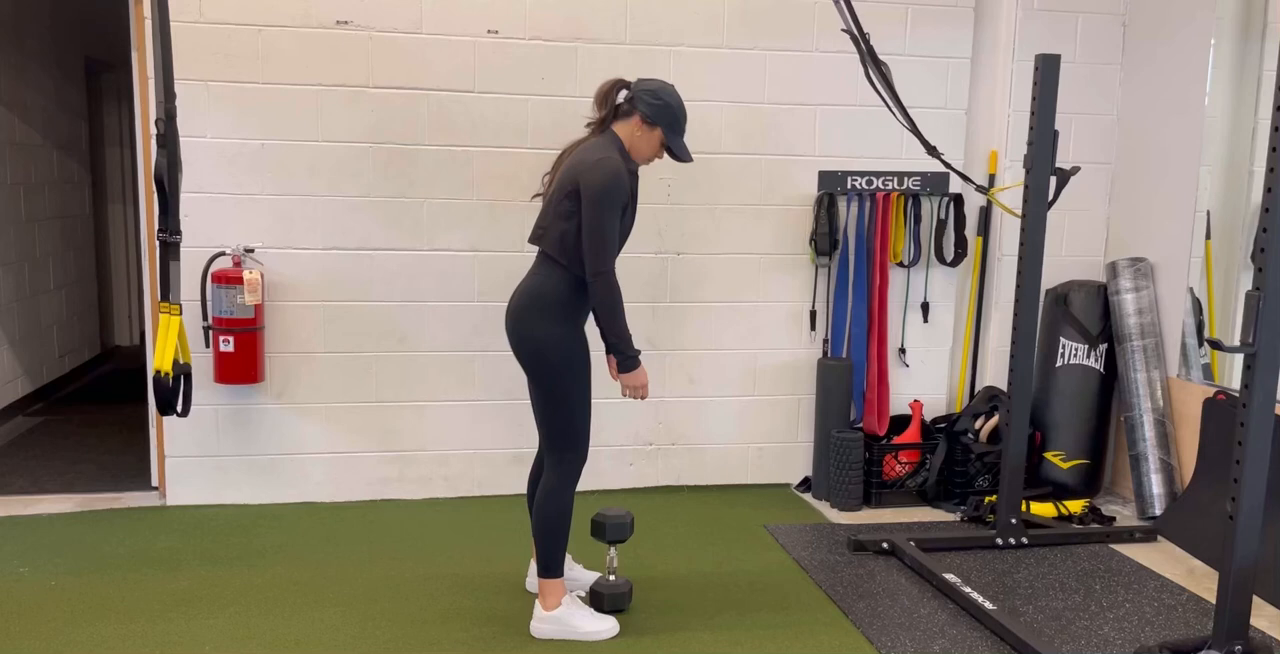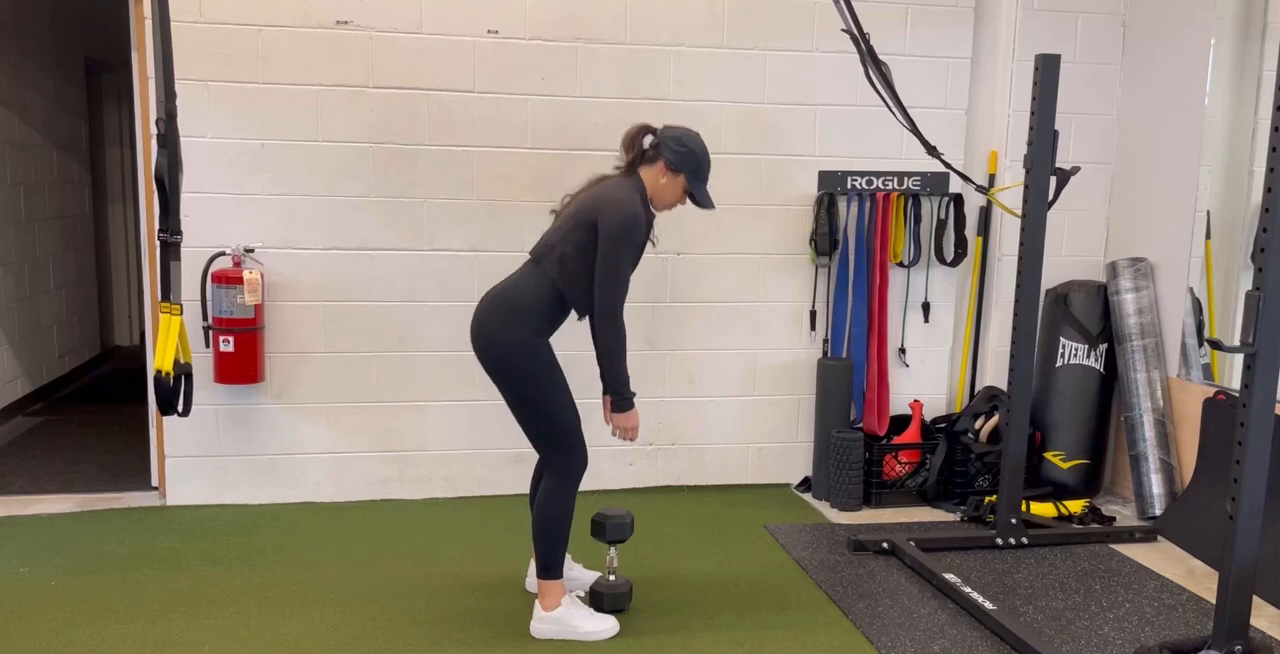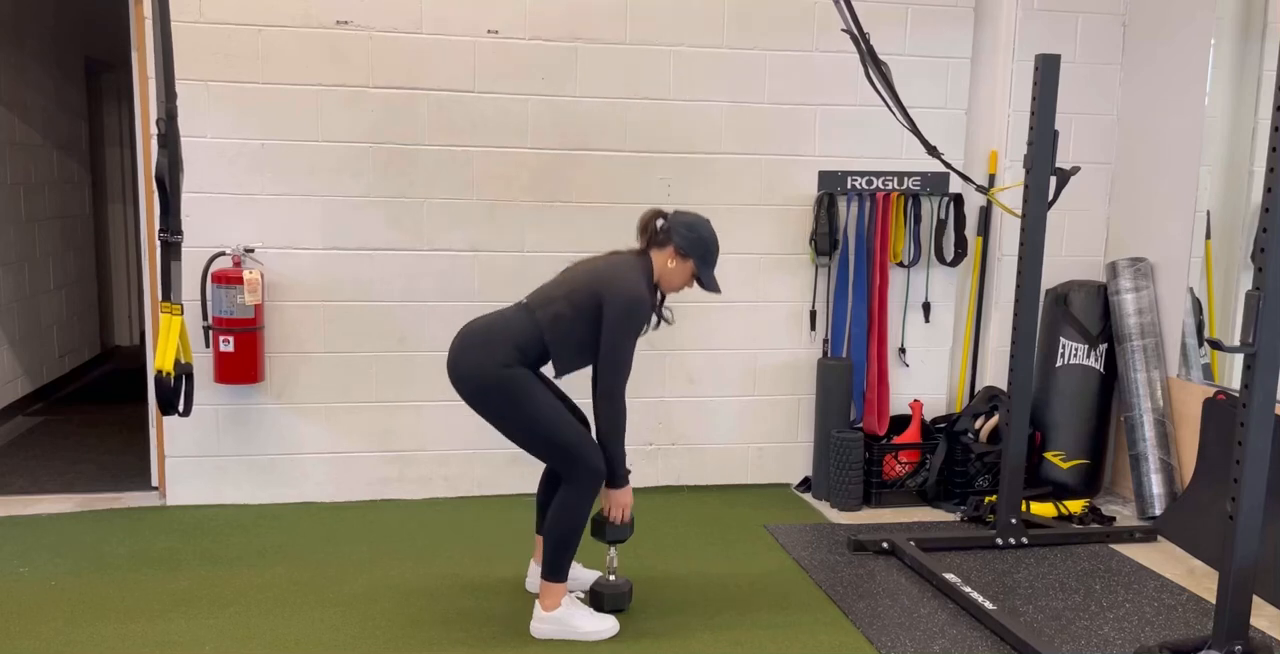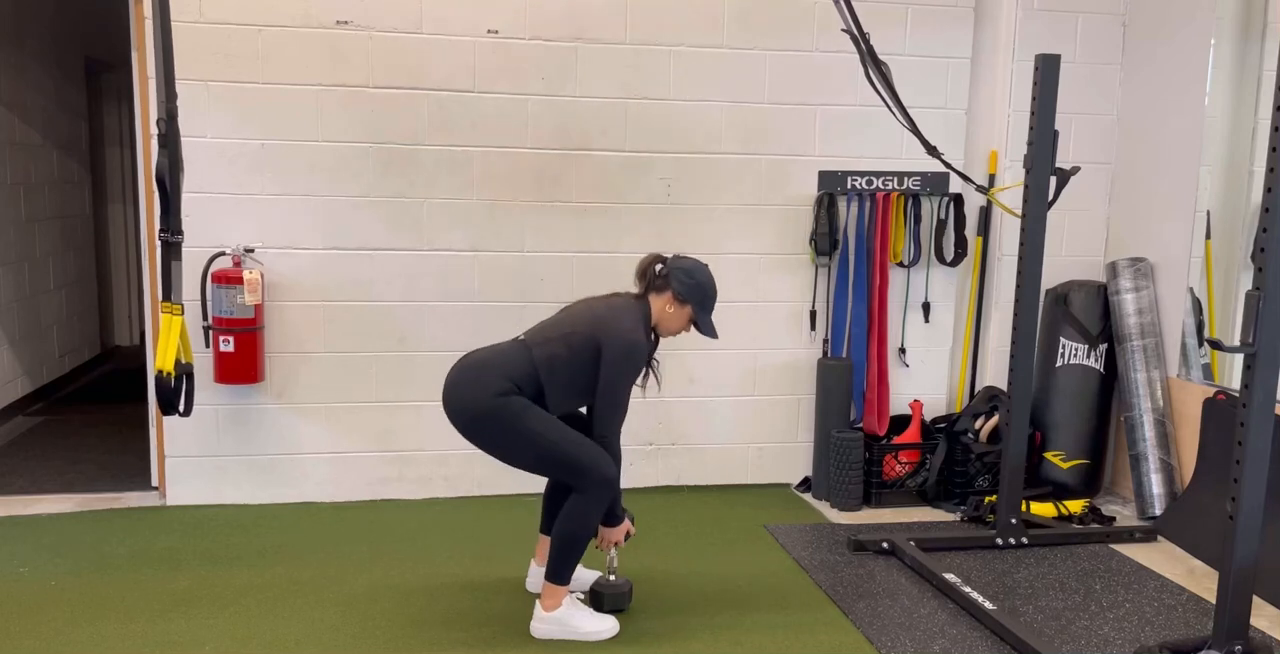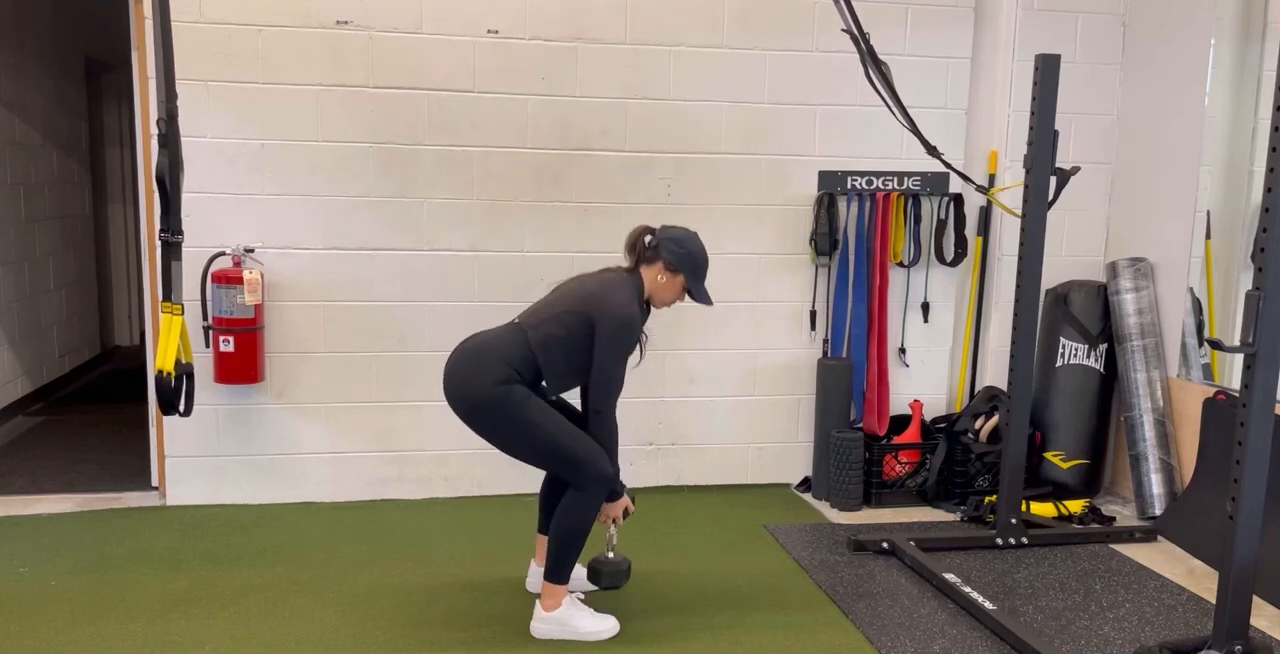
dt=0.2s
person 1, frame 1
left shoulder: (595, 155)
right shoulder: (608, 169)
right elbow: (600, 271)
left wrist: (615, 344)
right wrist: (627, 356)
left hip: (540, 310)
right hip: (550, 319)
left knee: (558, 444)
right knee: (567, 452)
left ankle: (546, 563)
right ankle: (551, 608)
person 1, frame 2
left shoulder: (619, 196)
right shoulder: (626, 210)
left elbow: (595, 303)
right elbow: (608, 311)
left wrist: (612, 387)
right wrist: (622, 398)
left hip: (505, 322)
right hip: (512, 330)
left knee: (557, 446)
right knee: (566, 457)
left ankle: (546, 562)
right ankle: (552, 606)
person 1, frame 3
left shoulder: (626, 272)
right shoulder: (631, 292)
left elbow: (603, 377)
right elbow: (610, 387)
left wrist: (609, 468)
right wrist: (616, 477)
left hip: (485, 352)
right hip: (488, 365)
left knee: (571, 440)
right knee: (583, 466)
left ankle: (544, 560)
right ankle: (551, 606)
person 1, frame 4
left shoulder: (622, 312)
right shoulder: (627, 336)
left elbow: (596, 422)
right elbow: (608, 428)
right wrist: (613, 514)
left hip: (483, 381)
right hip: (483, 397)
left knee: (578, 448)
right knee: (595, 474)
left ankle: (545, 564)
right ankle: (552, 608)
person 1, frame 5
left shoulder: (612, 285)
right shoulder: (622, 307)
left elbow: (592, 395)
right elbow: (601, 405)
left wrist: (608, 480)
right wrist: (613, 489)
left hip: (483, 367)
right hip: (484, 382)
left knee: (573, 448)
right knee: (591, 473)
left ankle: (546, 564)
right ankle: (552, 609)
